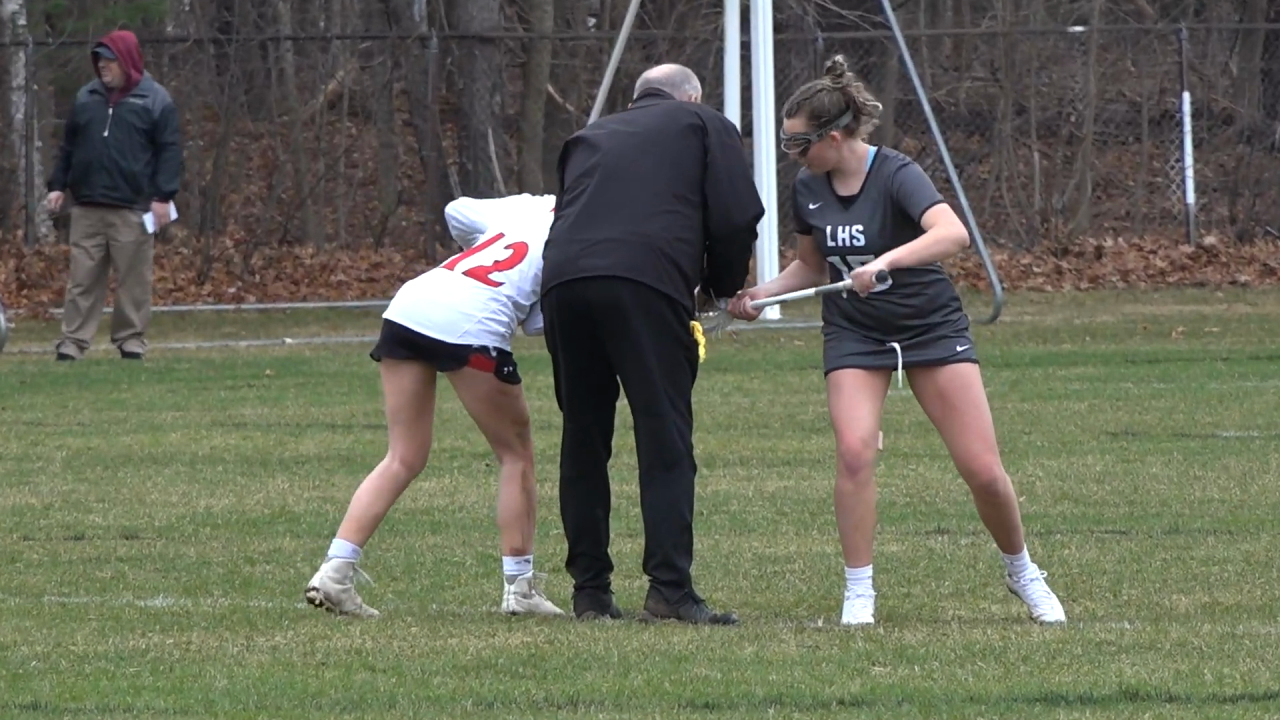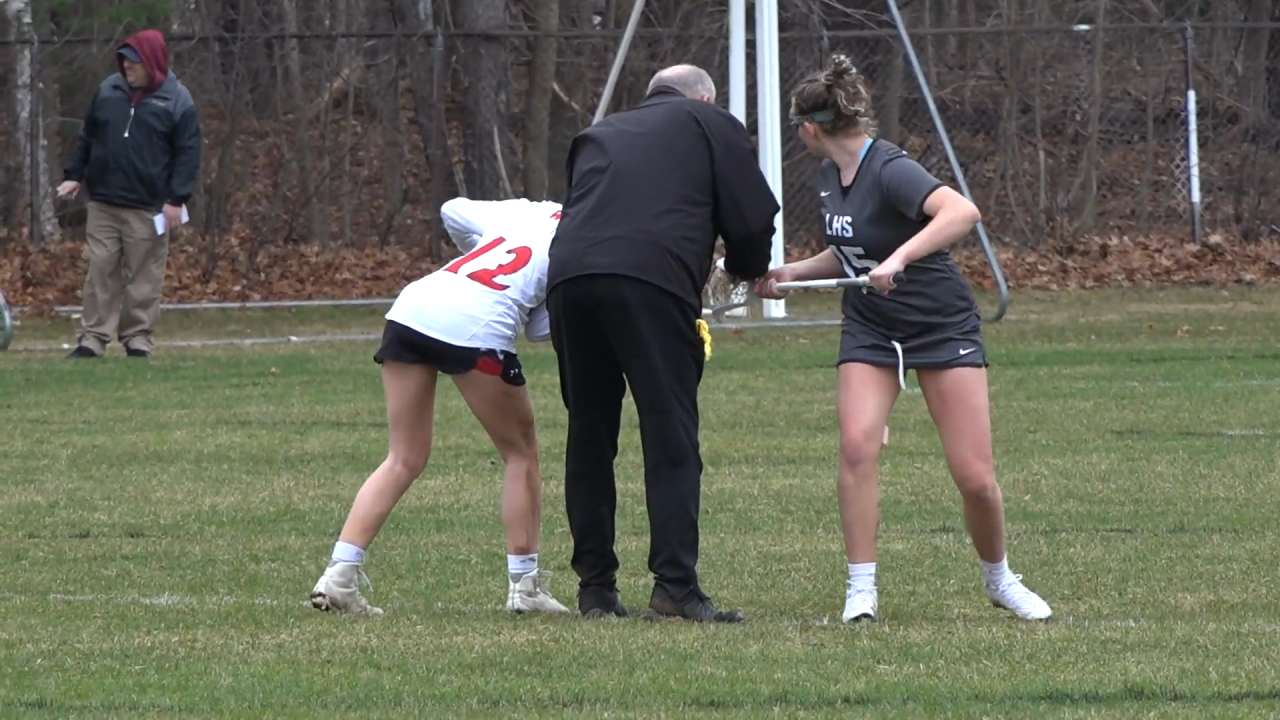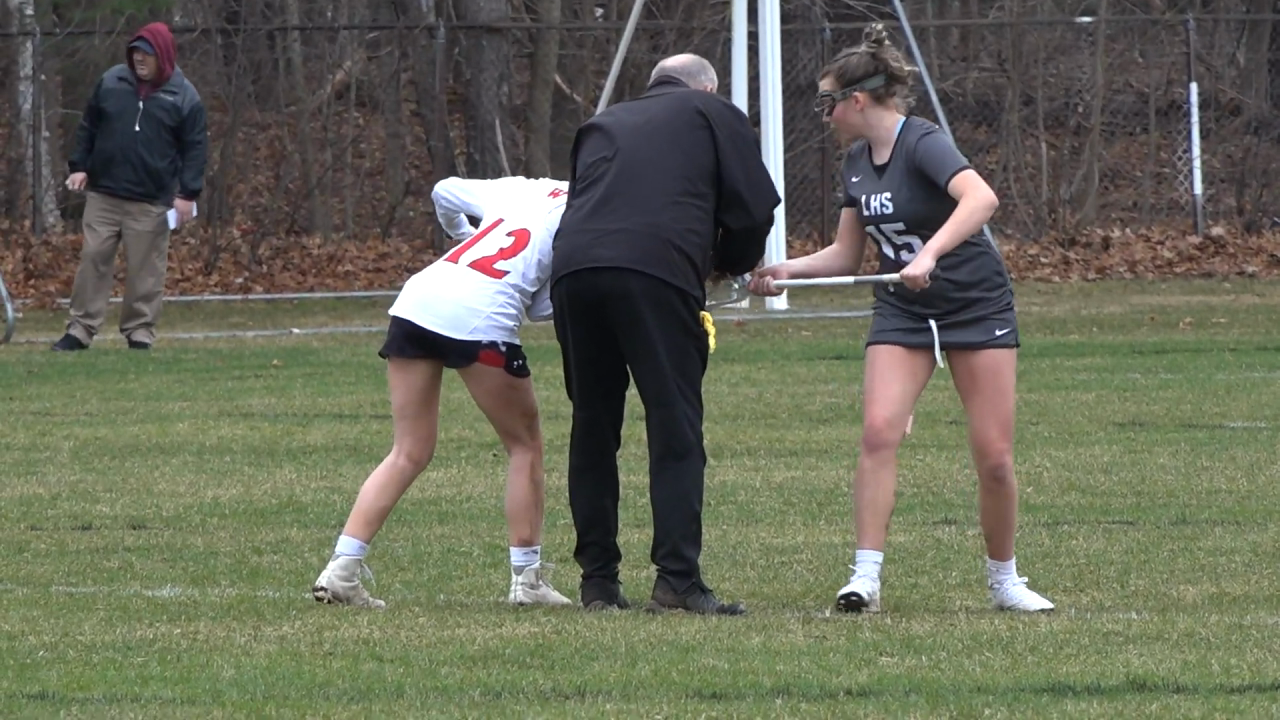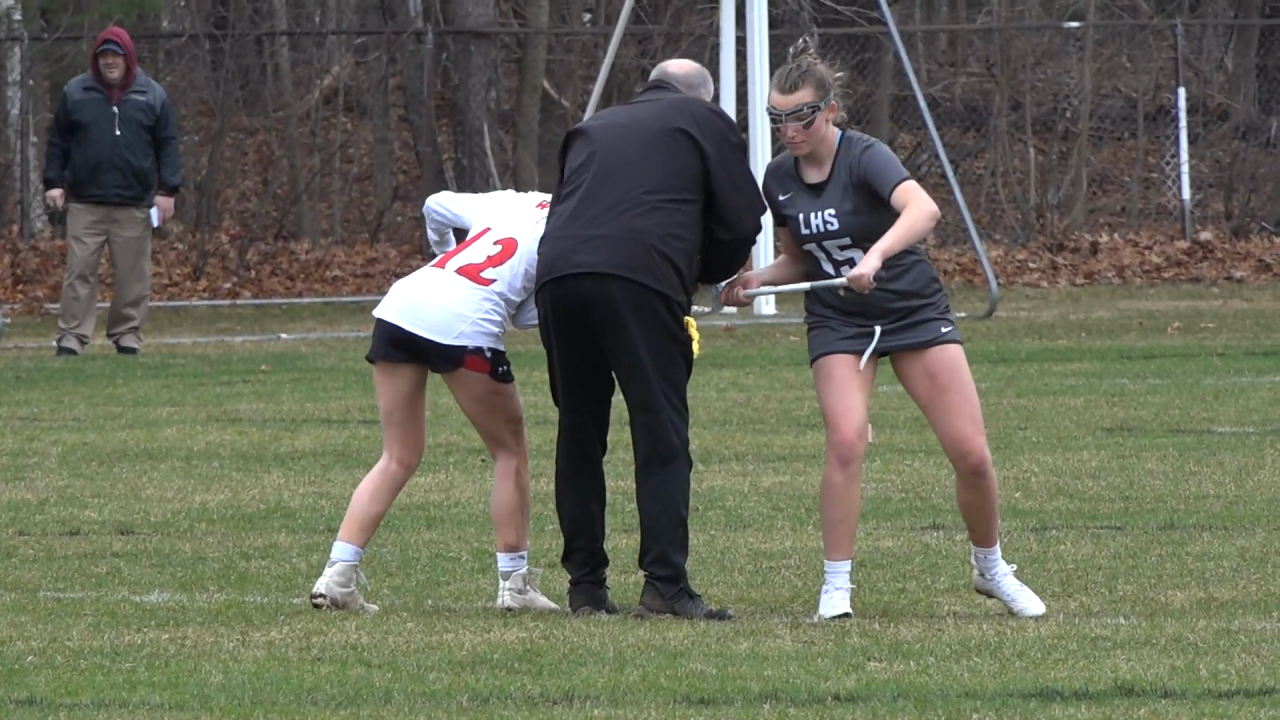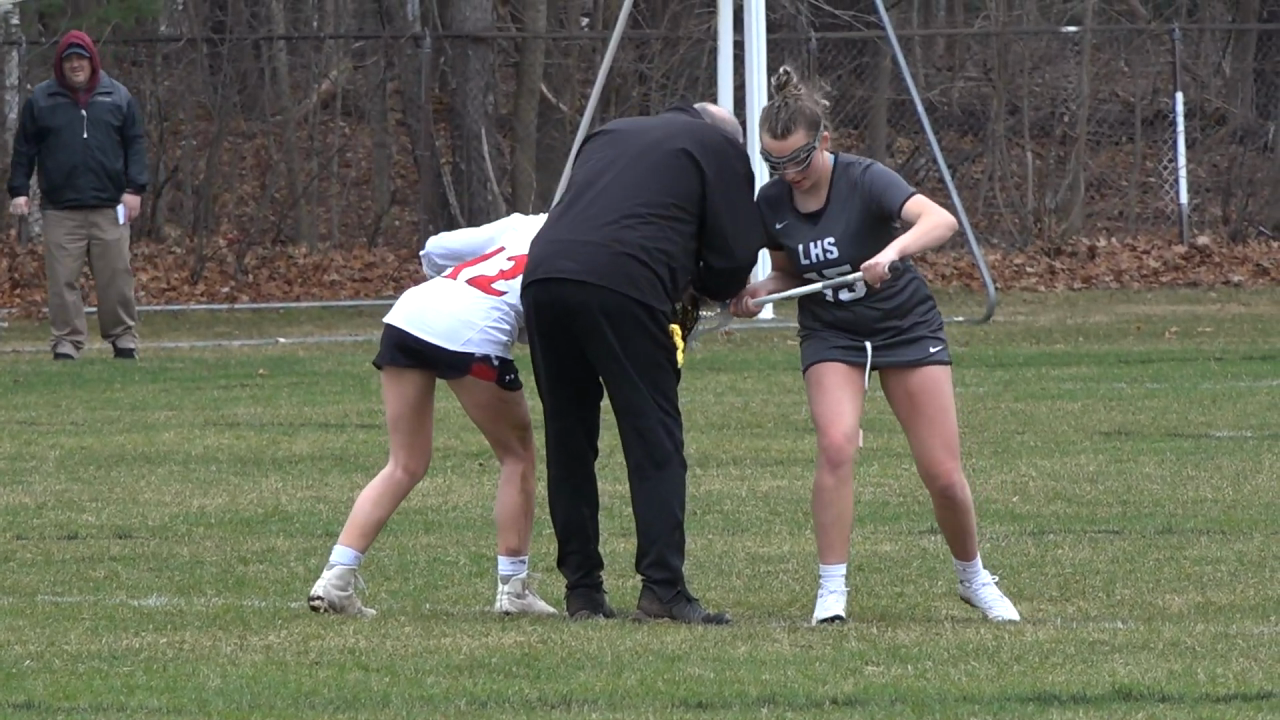
dt=0.5s
person 1, frame 1
left shoulder: (897, 173)
right shoulder: (807, 188)
left elbow: (954, 234)
right elbow: (811, 266)
left wrist: (884, 261)
right wrist: (763, 291)
left hip: (932, 327)
right hip: (853, 333)
left knee: (984, 470)
right knee: (854, 453)
left ankle: (1022, 572)
right ankle: (858, 591)
person 1, frame 2
left shoulder: (889, 168)
right shoulder: (830, 177)
left elbow: (963, 213)
left wrist: (899, 258)
right wrist: (791, 272)
left hip: (943, 326)
right hip: (870, 329)
left knee: (975, 476)
right knee: (856, 446)
left ankle: (999, 579)
right ankle: (860, 587)
person 1, frame 3
left shoulder: (923, 141)
right shoulder: (856, 163)
left elbow: (982, 197)
right elbow: (846, 255)
left wrist: (930, 253)
right wrist: (786, 269)
left hip: (977, 306)
right hip: (902, 310)
left knee: (995, 454)
right knee: (878, 432)
left ankle: (1004, 581)
right ankle: (865, 576)
person 1, frame 4
left shoulder: (865, 155)
right shoulder: (778, 178)
left elbow: (924, 209)
left wrist: (874, 257)
right wrist: (757, 277)
left hip: (915, 311)
right hip: (837, 321)
left knee: (971, 452)
right knee: (846, 442)
left ankle: (991, 570)
right ankle: (836, 585)
person 1, frame 5
left shoulder: (865, 178)
right shoulder: (771, 203)
left elbow: (942, 220)
left wrist: (893, 251)
right wrist: (759, 290)
left hip: (909, 328)
right hip: (831, 333)
left knee: (944, 476)
right knee: (836, 446)
left ankle: (973, 577)
right ankle: (831, 589)
person 2, frame 1
left shoulder: (590, 136)
right shoulder: (706, 125)
right elbow: (735, 221)
right wrist: (721, 289)
left hip: (564, 281)
right hip: (646, 284)
left knee: (583, 439)
right knee: (665, 440)
left ankle: (590, 590)
right ankle: (669, 590)
person 2, frame 2
left shoulder: (599, 133)
right shoulder: (712, 124)
right elbow: (752, 220)
right wrist: (748, 271)
left hip: (569, 277)
right hip: (651, 282)
left knee: (589, 436)
right knee: (670, 439)
left ankle: (595, 588)
right ankle: (675, 588)
person 2, frame 3
left shoulder: (602, 124)
right shoulder: (715, 114)
right elbow: (753, 212)
right wrist: (729, 266)
left hip: (574, 269)
right hip: (657, 272)
left knee: (592, 428)
right knee: (675, 430)
left ankle: (597, 580)
right ankle: (677, 580)
person 2, frame 4
left shoulder: (592, 127)
right shoulder: (705, 121)
right elbow: (739, 224)
right wrist: (702, 274)
left hip: (558, 275)
right hip: (641, 280)
left knee: (579, 434)
right knee: (660, 435)
left ankle: (585, 586)
right ankle: (665, 585)
person 2, frame 5
left shoulder: (611, 133)
right shoulder: (721, 148)
right elbow: (734, 260)
right wrist: (701, 286)
left hip: (544, 275)
right hip: (622, 286)
left knee: (568, 439)
right knee: (653, 441)
left ankle: (582, 589)
right ankle: (663, 589)
person 3, frame 1
left shoulder: (528, 205)
left elbow: (456, 212)
right elbow: (538, 323)
left hip: (411, 304)
right hip: (471, 324)
left knee: (403, 460)
right knee: (516, 454)
left ankle: (334, 573)
right ankle: (520, 587)
person 3, frame 2
left shoulder: (525, 209)
left elbow: (453, 211)
right elbow: (540, 329)
left hip: (413, 306)
right hip: (476, 327)
left knee: (404, 460)
right knee: (521, 454)
left ankle: (338, 576)
right ankle: (524, 586)
person 3, frame 3
left shoulder: (522, 187)
left elbow: (444, 191)
right elbow: (543, 310)
left hip: (416, 300)
right hip: (479, 317)
left knee: (408, 454)
right knee: (525, 447)
left ankle: (342, 570)
right ankle: (527, 579)
person 3, frame 4
left shoulder: (511, 200)
left elbow: (435, 206)
right elbow: (528, 317)
left hip: (401, 304)
right hip: (464, 323)
left knee: (398, 459)
right knee: (510, 452)
left ankle: (338, 574)
right ankle: (514, 584)
person 3, frame 5
left shoulder: (522, 224)
left elbow: (436, 250)
left hip: (408, 314)
right hip: (471, 332)
left knee: (404, 467)
right knee: (518, 457)
left ankle: (336, 578)
right ankle: (513, 588)
person 4, frame 1
left shoulder: (155, 98)
right shoulder: (86, 96)
left elbow: (170, 150)
right elbow: (68, 147)
left wrist: (163, 195)
right wrist: (58, 185)
left hip: (133, 208)
right hip: (86, 207)
left knee: (133, 280)
right knee: (82, 278)
left ankle: (131, 343)
right ankle: (71, 344)
person 4, frame 2
left shoulder: (177, 100)
right shoulder: (108, 90)
left elbow: (188, 153)
right elbow: (88, 138)
left wrist: (176, 198)
right wrist: (74, 174)
left hip: (149, 207)
right hip: (103, 203)
left knee: (144, 278)
right knee: (100, 272)
left ankle: (138, 342)
right ankle: (92, 341)
person 4, frame 3
left shoulder: (184, 95)
right shoulder: (111, 81)
left elbow: (195, 148)
right elbow: (88, 127)
left wrist: (188, 193)
right wrist: (79, 166)
left hip: (152, 201)
right hip: (103, 194)
left knee: (146, 271)
right knee: (93, 260)
left ankle: (140, 334)
right ankle: (78, 331)
person 4, frame 4
left shoulder: (152, 95)
right shoulder: (75, 92)
left elbow: (167, 145)
right elbow: (58, 142)
left wrist: (167, 189)
right wrist: (54, 181)
left hip: (134, 204)
right hip: (84, 203)
left knee: (132, 276)
right knee: (79, 272)
left ankle: (127, 339)
right ankle: (71, 340)
person 4, frame 5
left shoulder: (118, 96)
right shoulder: (41, 99)
left elbow: (136, 143)
right elbow: (24, 149)
left wrist: (135, 187)
right wrist: (19, 189)
left hip: (110, 206)
right hip: (60, 209)
left knee: (116, 275)
right knee: (63, 280)
left ankle: (123, 341)
right ankle: (66, 344)
